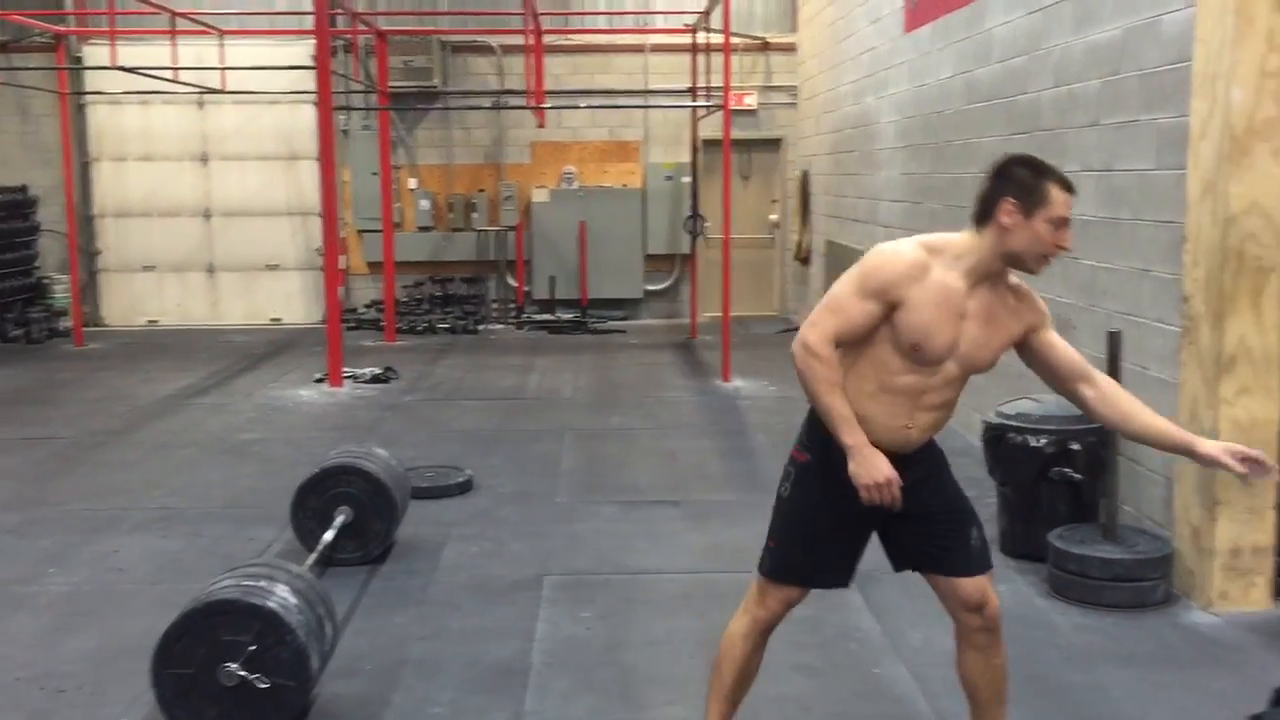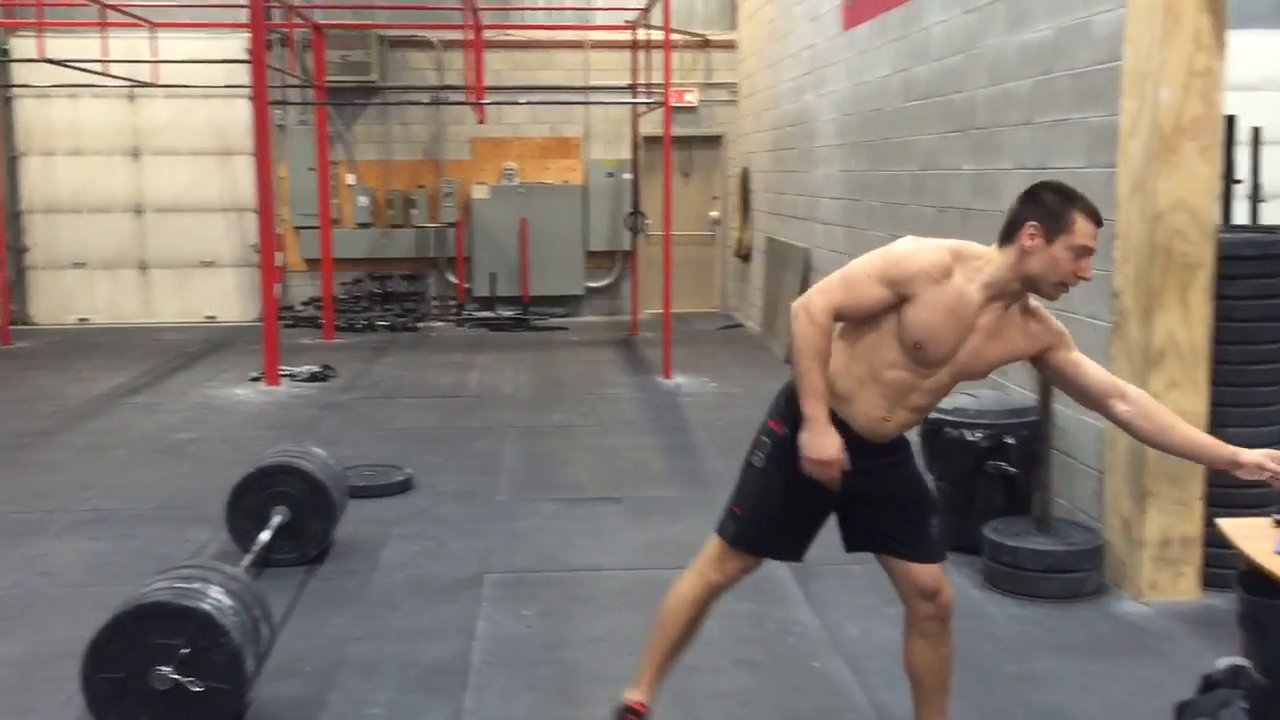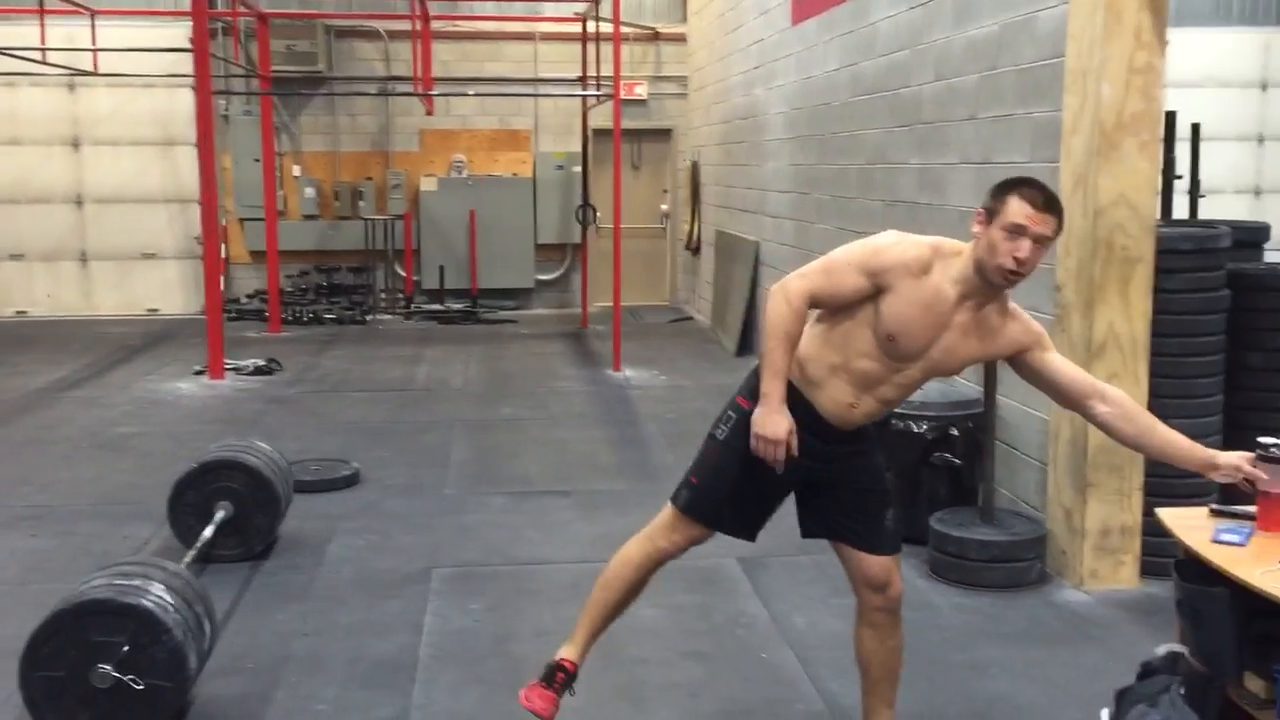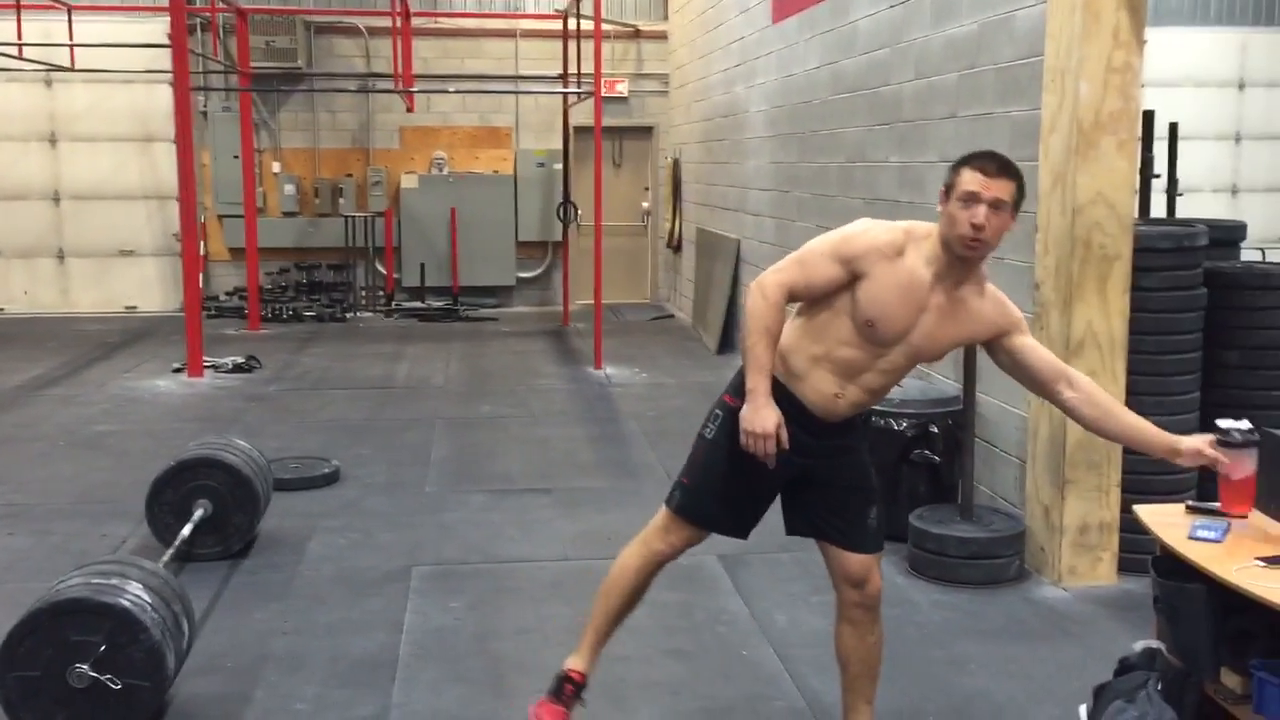
dt=0.2s
person 1, frame 1
left shoulder: (1021, 307)
right shoulder: (901, 265)
left elbow: (1090, 387)
right elbow: (811, 344)
left wrist: (1197, 446)
right wrist: (858, 450)
left hip: (917, 461)
right hip: (839, 454)
left knee: (980, 608)
right knee: (769, 601)
person 1, frame 2
left shoulder: (1034, 328)
right shoulder: (925, 262)
left elbow: (1121, 400)
right elbow: (811, 311)
right wrist: (815, 423)
left hip: (885, 453)
right hip: (810, 431)
left knee: (933, 599)
right knee: (721, 565)
person 1, frame 3
left shoulder: (1013, 331)
right shoulder: (904, 257)
left elbow: (1101, 402)
right elbow: (788, 295)
left wrist: (1210, 460)
right wrist: (771, 402)
left hip: (850, 441)
right hip: (779, 414)
left knee: (883, 591)
right knee: (672, 533)
right ankle: (568, 659)
person 1, frame 4
left shoulder: (989, 312)
right shoulder: (875, 244)
left elbow: (1070, 388)
right elbow: (767, 291)
left wrist: (1174, 445)
right wrist: (759, 397)
left hip: (838, 437)
right hip: (766, 409)
left knee: (862, 588)
right knee: (668, 535)
